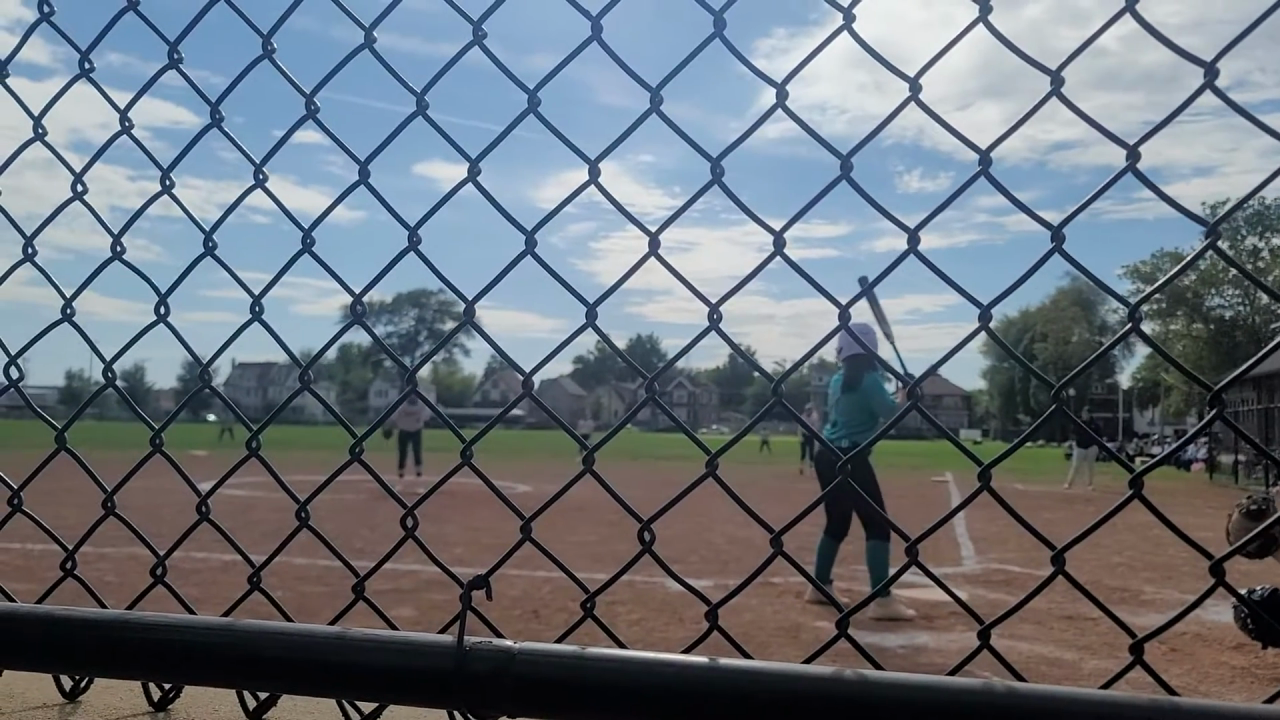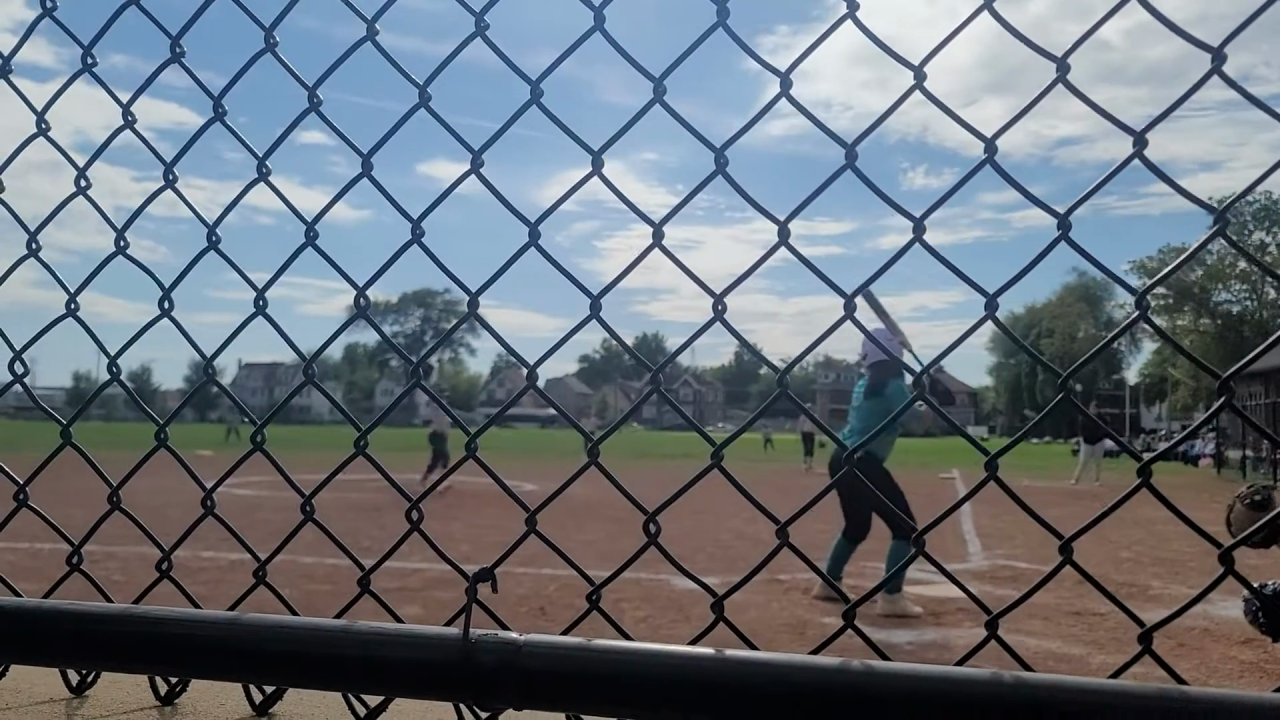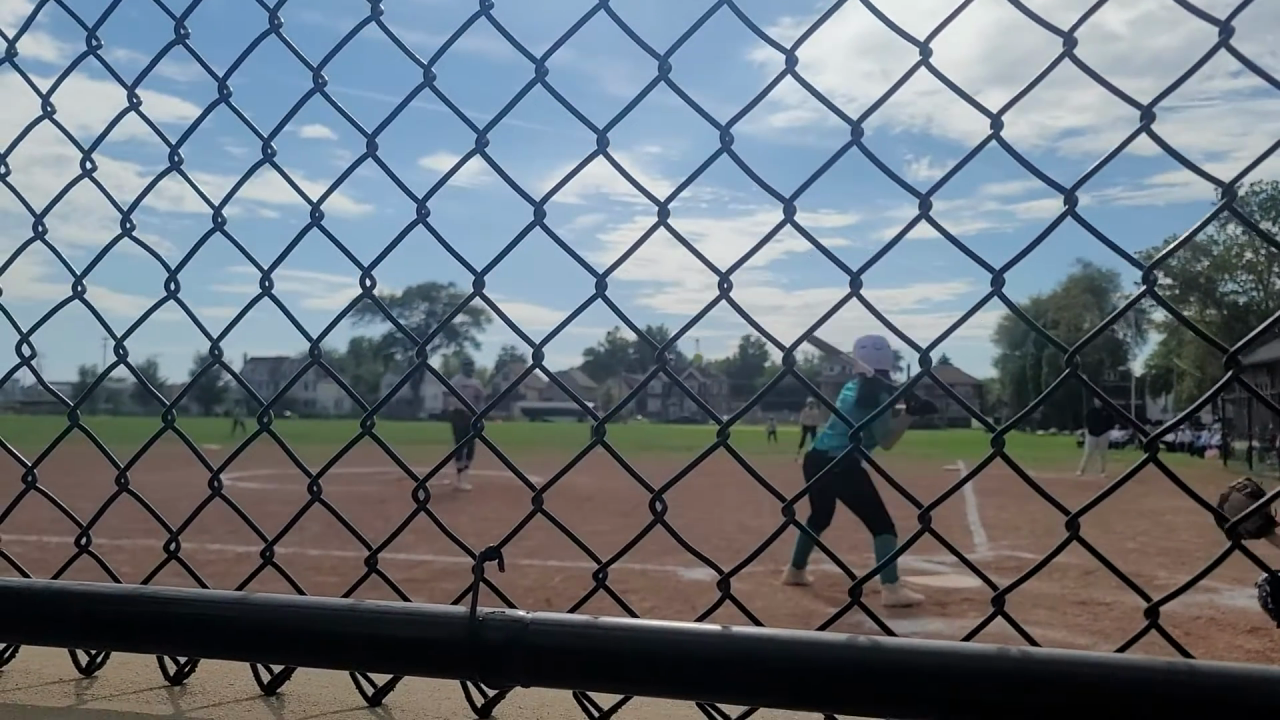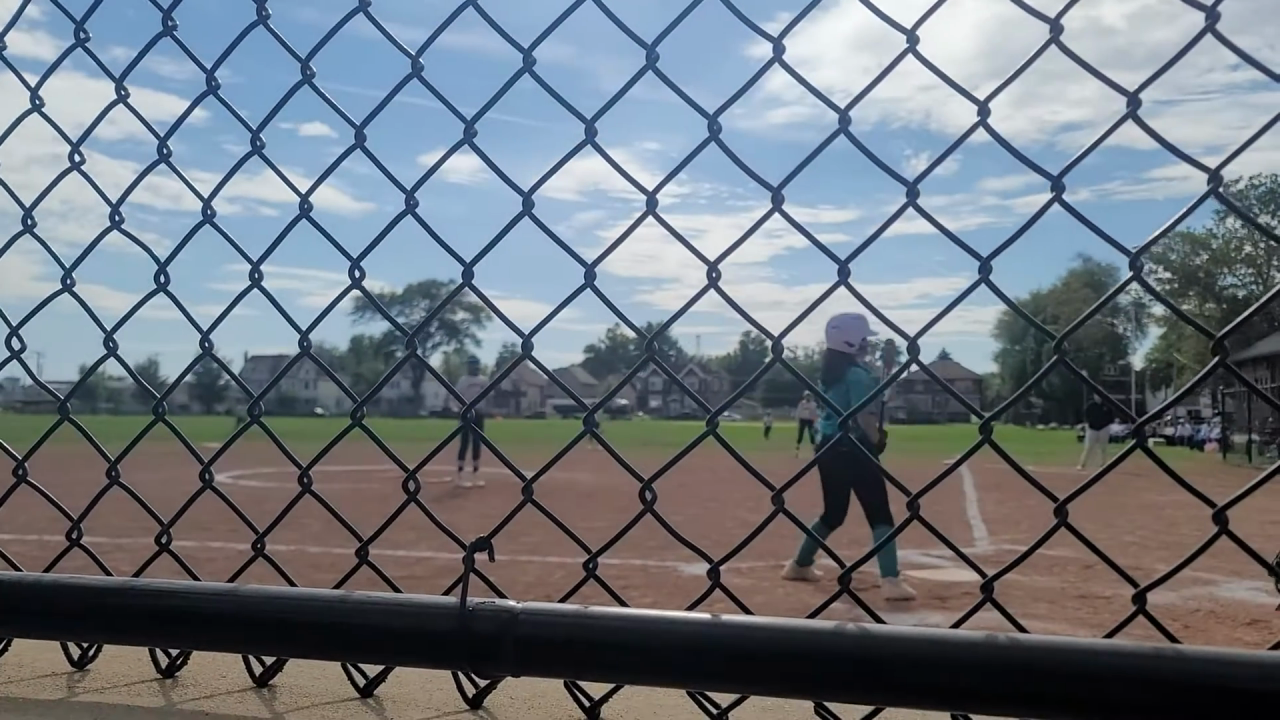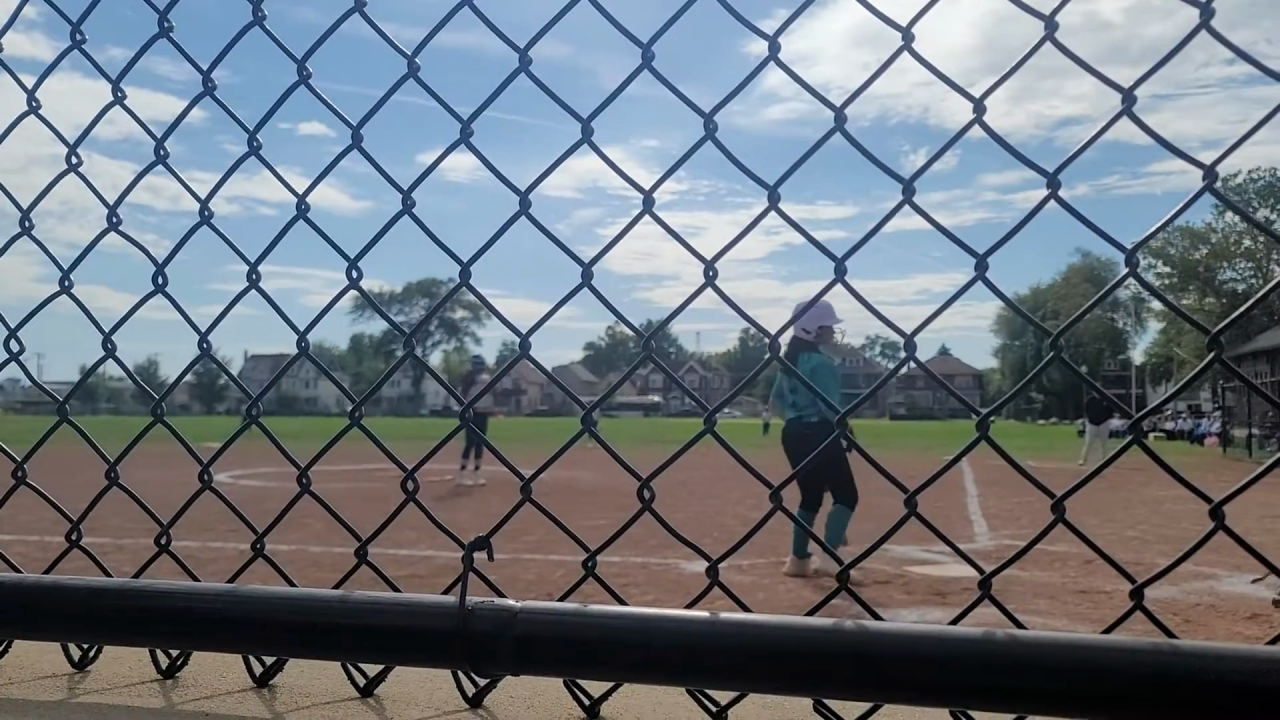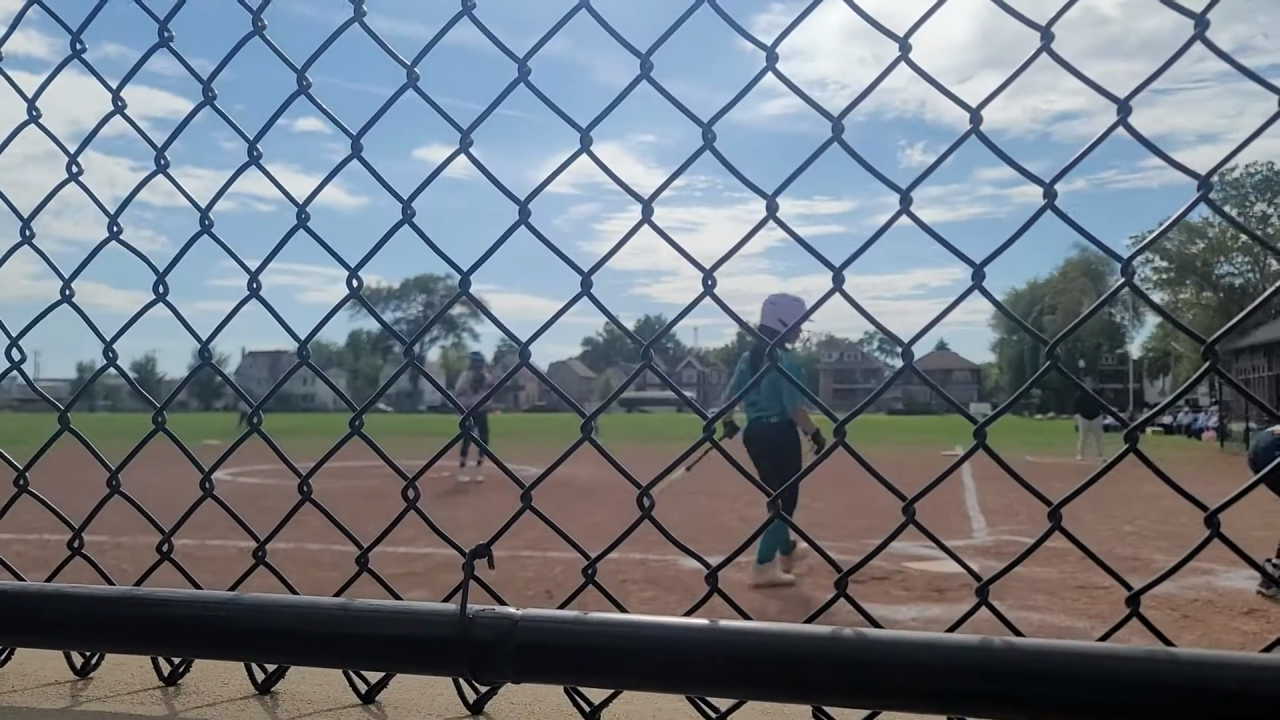
dt=0.5s
person 1, frame 1
left shoulder: (837, 380)
right shoulder: (868, 379)
right elbow: (892, 415)
right wrist: (907, 394)
left hip: (827, 457)
right hip: (849, 459)
left knee: (837, 524)
right knee: (877, 525)
left ankle: (820, 587)
right ankle: (882, 600)
person 1, frame 2
left shoulder: (863, 385)
right shoulder: (892, 385)
right elbow: (916, 422)
left wrist: (927, 399)
right wrist: (935, 399)
left hip: (842, 462)
right hip: (863, 465)
left knee: (856, 527)
right knee: (904, 526)
left ankle: (828, 584)
right ankle: (891, 597)
person 1, frame 3
left shoulder: (851, 388)
right shoulder: (878, 396)
right elbow: (886, 442)
left wrist: (908, 410)
right wrist: (909, 413)
left hip: (815, 460)
right hip: (844, 467)
left knee: (819, 517)
right knee: (881, 524)
left ankle: (796, 570)
right ankle: (892, 588)
person 1, frame 4
left shoulder: (829, 374)
right shoulder: (857, 374)
right elbow: (865, 417)
left wrist: (873, 433)
right wrist: (877, 438)
left hip: (828, 449)
right hip: (853, 450)
left knee: (833, 513)
right knee: (880, 513)
left ankle: (799, 565)
right ankle: (891, 581)
person 1, frame 5
left shoulder: (790, 361)
right shoulder: (822, 363)
left elbow: (777, 401)
right elbow: (829, 408)
left hip: (793, 433)
right hip: (819, 434)
left knee: (810, 497)
right knee: (845, 496)
left ankle: (799, 559)
right ankle: (827, 556)
person 1, frame 6
left shoulder: (750, 357)
right shoulder: (785, 362)
left elbow: (730, 395)
right elbow: (794, 408)
left wrist: (728, 422)
right wrist: (814, 433)
left hip: (754, 433)
right hip: (779, 434)
left knee: (777, 496)
right knee: (784, 501)
left ankle: (785, 551)
right ankle: (764, 566)
